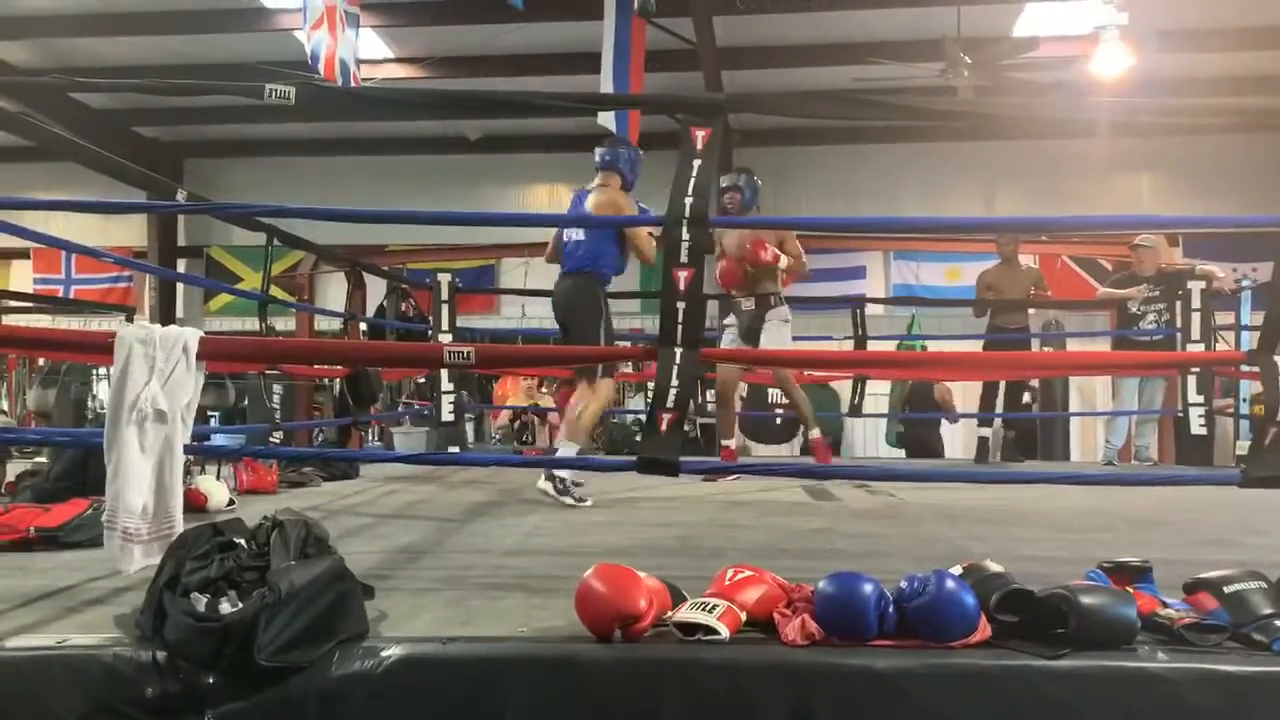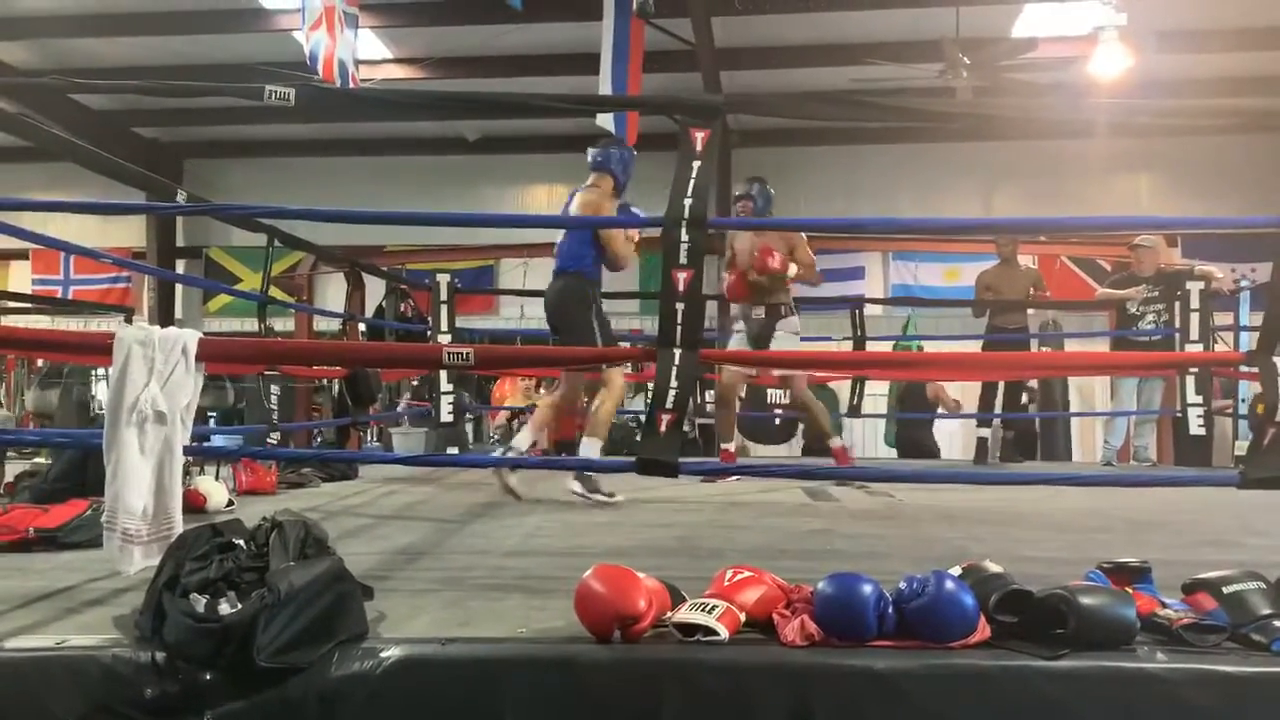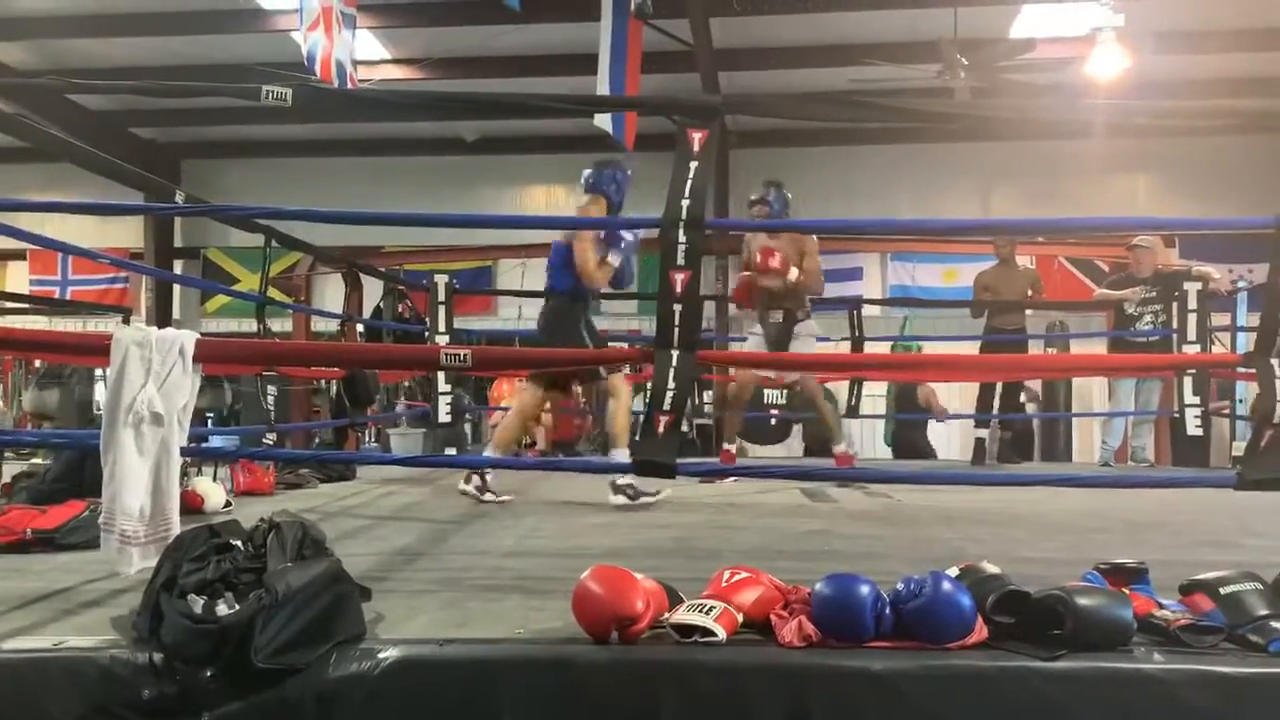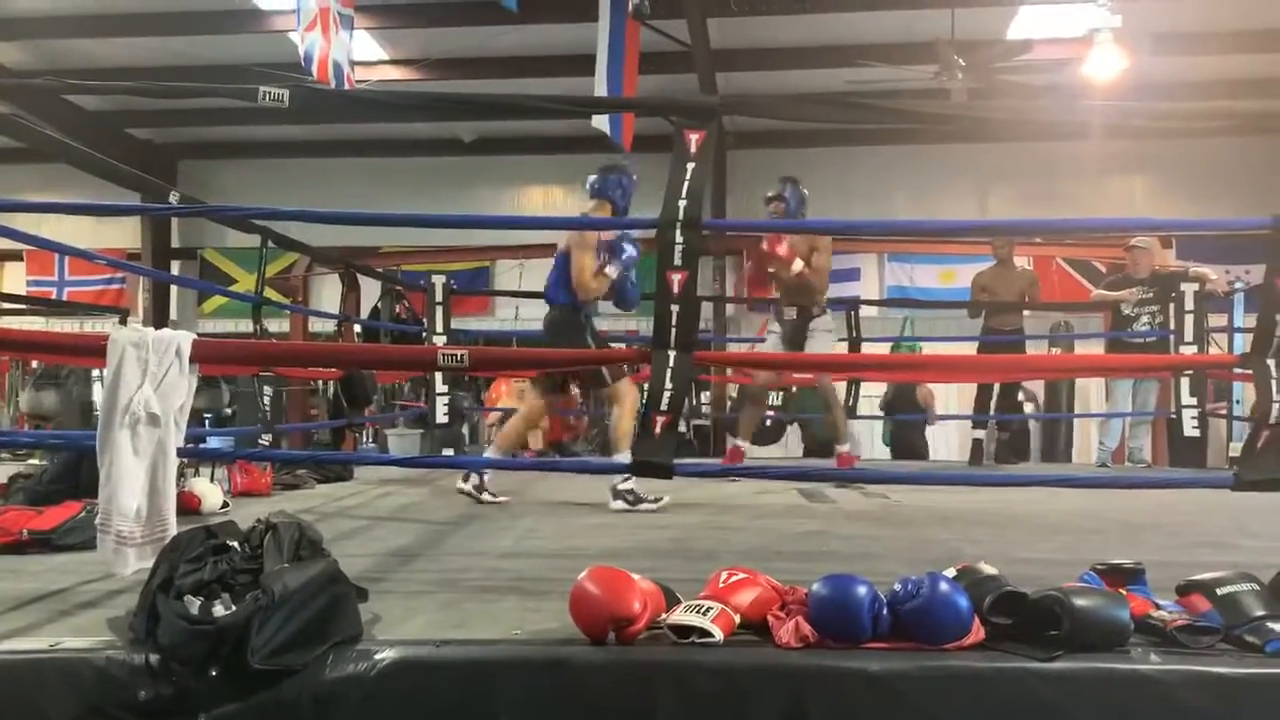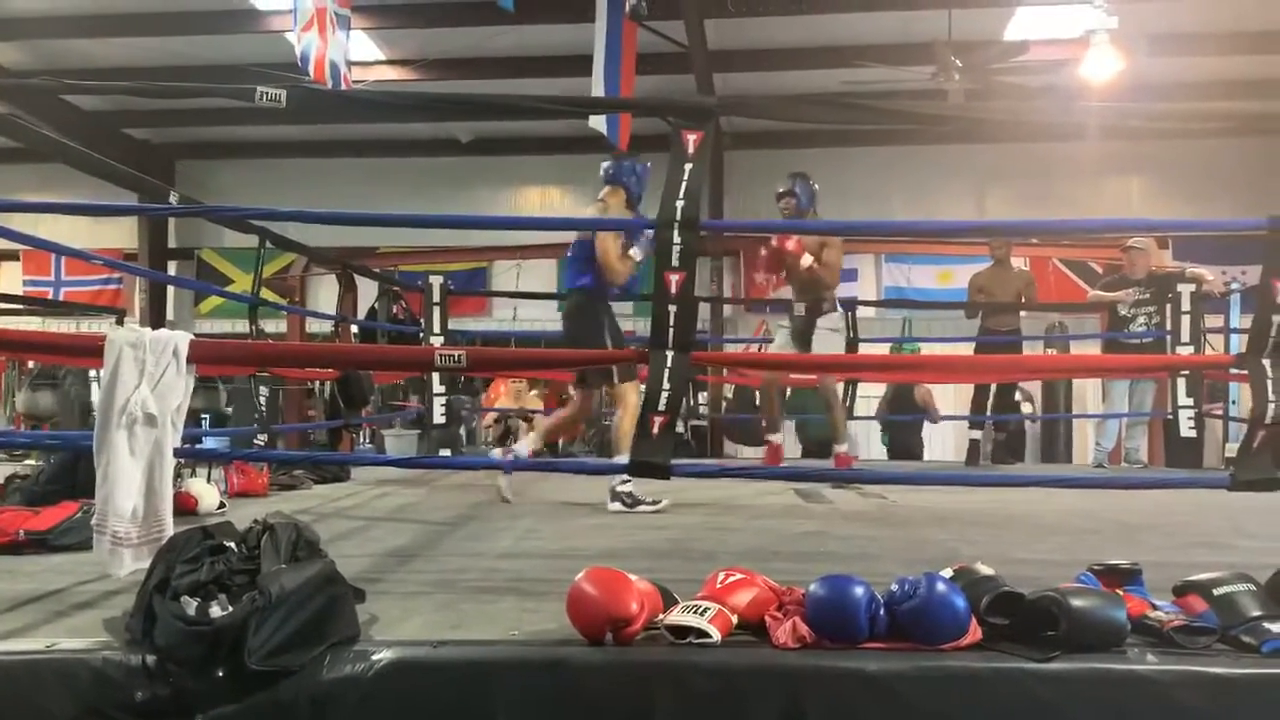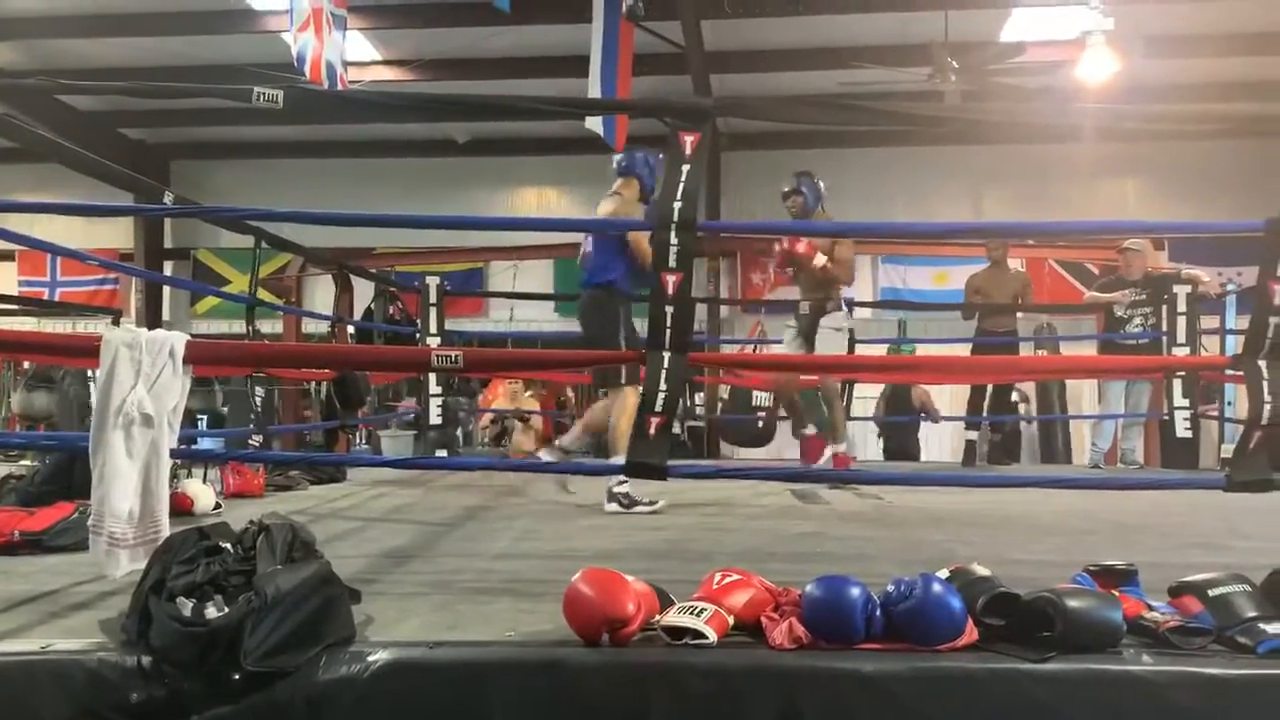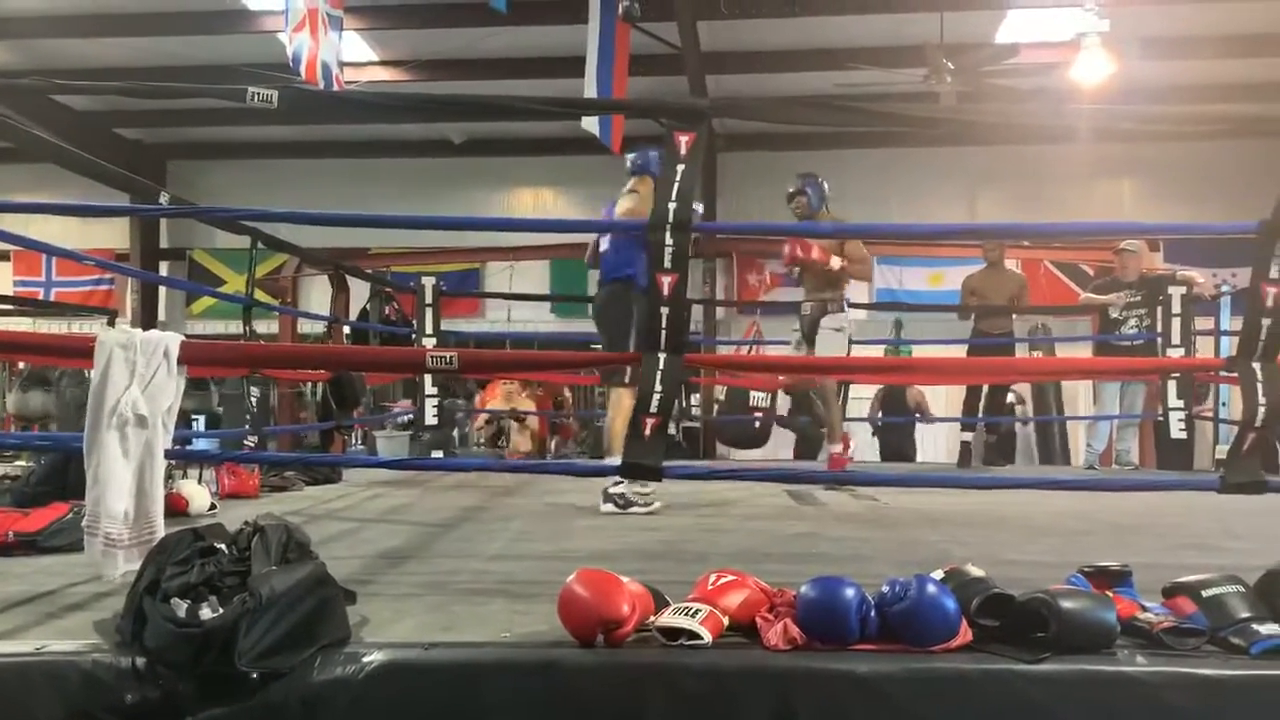
dt=0.1s
person 1, frame 1
left shoulder: (578, 199)
right shoulder: (618, 200)
left elbow: (551, 255)
right elbow: (645, 251)
right wrist: (645, 230)
left hip: (569, 292)
right hip: (588, 295)
left knee: (590, 382)
right knee: (601, 389)
left ankle: (561, 457)
right ankle: (558, 472)
person 1, frame 2
left shoulder: (579, 198)
right shoulder: (600, 201)
right elbow: (621, 261)
left wrist: (600, 246)
right wrist: (630, 232)
left hip: (564, 292)
right hip: (578, 295)
left knee: (570, 388)
right knee: (614, 381)
left ankle: (513, 453)
right ankle: (584, 470)
person 1, frame 3
left shoulder: (592, 224)
right shoulder: (585, 223)
right elbow: (591, 279)
left wrist: (616, 264)
right wrist: (618, 255)
left hip: (561, 315)
right hip: (567, 315)
left knee: (529, 401)
right knee: (620, 388)
left ankle: (478, 475)
right ankle: (622, 482)
person 1, frame 4
left shoulder: (602, 233)
right shoulder: (587, 231)
right elbow: (584, 290)
left wrist: (620, 286)
right wrist: (615, 267)
left hip: (566, 323)
right hip: (572, 324)
left knee: (537, 407)
right knee: (627, 395)
left ankle: (476, 474)
right ankle: (623, 487)
person 1, frame 5
left shoulder: (593, 214)
right shoulder: (605, 217)
right elbow: (614, 275)
left wrist: (629, 247)
right wrist: (638, 249)
left hip: (583, 309)
right hip: (591, 310)
left knee: (582, 404)
right knee: (628, 394)
left ankle: (512, 456)
right ankle: (621, 489)
person 1, frame 6
left shoulder: (609, 206)
right shoulder: (627, 207)
left elbow: (586, 259)
right elbow: (650, 260)
left hip: (597, 301)
right hip: (608, 304)
left knee: (618, 395)
right knee: (628, 394)
left ankle: (558, 450)
right ankle: (619, 488)
person 1, frame 7
left shoulder: (618, 204)
right shoulder: (644, 204)
left elbow: (590, 258)
left hip: (610, 297)
right hip: (625, 300)
left knee: (632, 386)
right knee: (625, 392)
left ankle: (626, 473)
right ankle: (615, 490)
person 2, frame 1
left shoulder: (777, 228)
right shoulder: (722, 231)
left elbow: (802, 268)
right elbow: (720, 269)
left wrist: (776, 258)
right wrist: (724, 272)
left hip: (771, 310)
right hip: (737, 312)
left knee: (786, 379)
right knee: (724, 385)
left ankle: (817, 443)
right ankle: (728, 456)
person 2, frame 2
left shoulder: (788, 236)
right shoulder: (735, 237)
left elbow: (815, 277)
left wrist: (786, 268)
right wrist: (732, 283)
left hip: (781, 319)
right hip: (747, 320)
left knee: (798, 390)
right knee: (725, 388)
left ankle: (840, 452)
right ankle: (727, 458)
person 2, frame 3
left shoulder: (803, 240)
right shoulder: (752, 241)
left elbow: (817, 286)
left wrist: (786, 270)
right wrist: (745, 285)
left hip: (798, 324)
right hip: (765, 324)
left knee: (811, 392)
right knee: (738, 390)
left ankle: (843, 458)
right ankle: (727, 459)
person 2, frame 4
left shoulder: (817, 238)
right shoulder: (769, 237)
left elbow: (821, 286)
left wrist: (791, 259)
left hip: (813, 321)
right hip: (782, 320)
left knee: (825, 388)
right knee: (756, 386)
left ankle: (845, 458)
right ankle: (735, 455)
person 2, frame 5
left shoulder: (827, 232)
right shoulder: (785, 233)
left elbow: (831, 279)
left wrist: (801, 256)
right wrist: (773, 262)
left hip: (823, 314)
right hip: (795, 315)
left knee: (826, 385)
right knee: (769, 381)
left ankle: (843, 458)
right ankle: (774, 447)
person 2, frame 6
right shoulder: (795, 233)
left elbow: (847, 276)
left wrist: (814, 256)
right wrist: (786, 260)
left hip: (828, 313)
right hip: (801, 314)
left knee: (828, 385)
right knee: (785, 383)
left ankle: (841, 457)
right ankle: (812, 439)
person 2, frame 7
right shoulder: (800, 234)
left elbow: (866, 270)
left wrist: (828, 260)
right wrist: (792, 263)
left hip: (831, 312)
right hip: (807, 312)
left knee: (825, 385)
left ankle: (838, 458)
right ankle: (836, 440)
person 3, frame 1
left shoulder: (1170, 276)
right shoulder: (1123, 279)
left elbow: (1203, 269)
right elbow: (1100, 294)
left wrist: (1219, 276)
right wrist: (1126, 293)
left hip: (1159, 354)
right hip: (1128, 353)
left knee: (1151, 409)
right knee: (1123, 406)
left ankle: (1143, 451)
right ankle: (1110, 452)
person 3, frame 2
left shoulder: (1169, 276)
right shoulder: (1122, 280)
left elbow: (1202, 270)
right elbow: (1099, 295)
left wrist: (1218, 277)
right wrist: (1125, 294)
right hip: (1127, 354)
left knee: (1150, 410)
right knee: (1121, 406)
left ankle: (1142, 452)
right ankle: (1109, 453)
person 3, frame 3
left shoulder: (1167, 277)
right shoulder: (1120, 280)
left elbow: (1199, 270)
right elbow: (1097, 295)
left wrist: (1216, 278)
right wrist: (1122, 295)
left hip: (1156, 355)
right hip: (1125, 354)
left knee: (1148, 410)
right knee: (1119, 407)
left ankle: (1139, 452)
right ankle: (1106, 453)
person 3, frame 4
left shoulder: (1164, 278)
right shoulder: (1117, 281)
left elbow: (1196, 271)
right elbow: (1094, 296)
left wrist: (1213, 279)
right wrist: (1119, 296)
left hip: (1153, 356)
right hip: (1122, 355)
left knee: (1145, 411)
right knee: (1116, 408)
left ankle: (1137, 453)
right ankle: (1104, 454)
person 3, frame 5
left shoulder: (1160, 279)
right shoulder: (1114, 282)
left elbow: (1193, 272)
right elbow: (1091, 297)
left wrist: (1209, 279)
right wrist: (1115, 297)
left hip: (1150, 357)
right hip: (1119, 356)
left knee: (1142, 411)
right knee: (1113, 408)
left ankle: (1133, 453)
right ankle: (1100, 454)
person 3, frame 6
left shoulder: (1156, 280)
right shoulder: (1110, 283)
left elbow: (1189, 273)
right elbow: (1087, 298)
left wrist: (1205, 280)
right wrist: (1111, 298)
left hip: (1146, 357)
right hip: (1115, 357)
left knee: (1138, 412)
right knee: (1109, 409)
left ankle: (1129, 454)
right ankle: (1096, 455)
person 3, frame 7
left shoulder: (1152, 281)
right shoulder: (1105, 285)
left elbow: (1184, 275)
right elbow: (1083, 299)
left wrist: (1200, 282)
right wrist: (1106, 299)
left hip: (1141, 359)
right hip: (1110, 358)
left knee: (1133, 413)
right knee: (1104, 410)
left ankle: (1124, 455)
right ankle: (1091, 456)
person 4, frame 1
left shoulder: (1033, 274)
right shoulder: (987, 276)
left elbow: (1048, 299)
right elbow: (977, 312)
left wrist: (1039, 297)
right wrist: (986, 302)
left hip: (1021, 334)
right hip: (996, 334)
left knee: (1016, 389)
right knee: (990, 387)
left ankle: (1009, 444)
right ankle: (983, 444)
person 4, frame 2
left shoulder: (1032, 274)
right shoulder: (986, 276)
left elbow: (1047, 300)
right elbow: (976, 312)
left wrist: (1038, 298)
right wrist: (985, 303)
left hip: (1020, 335)
right hip: (995, 334)
left knee: (1015, 390)
right knee: (989, 388)
left ankle: (1007, 445)
right ankle: (982, 444)
person 4, frame 3
left shoulder: (1030, 275)
right shoulder: (984, 277)
right elbow: (974, 313)
left wrist: (1034, 299)
right wrist: (982, 303)
left hip: (1018, 336)
right hip: (993, 335)
left knee: (1013, 391)
right knee: (987, 389)
left ankle: (1005, 445)
right ankle: (980, 444)
person 4, frame 4
left shoulder: (1028, 276)
right shoulder: (982, 277)
left elbow: (1038, 304)
right elbow: (972, 313)
left wrist: (1031, 300)
right wrist: (980, 303)
left hip: (1016, 336)
right hip: (991, 335)
left knee: (1010, 392)
right knee: (985, 389)
left ankle: (1002, 446)
right ankle: (977, 445)
person 4, frame 5
left shoulder: (1025, 276)
right shoulder: (979, 278)
left elbow: (1034, 305)
right elbow: (969, 314)
left wrist: (1026, 301)
right wrist: (976, 304)
left hip: (1013, 337)
right hip: (987, 336)
left knee: (1007, 393)
right knee: (982, 390)
left ankle: (999, 447)
right ankle: (974, 446)
person 4, frame 6
left shoulder: (1021, 278)
right shoulder: (975, 279)
right elbow: (966, 315)
left wrist: (1021, 303)
right wrist: (973, 305)
left hip: (1009, 338)
right hip: (984, 337)
left knee: (1003, 393)
right knee: (978, 391)
left ankle: (995, 447)
right ankle: (970, 446)
person 4, frame 7
left shoulder: (1018, 279)
right shoulder: (972, 280)
left elbow: (1024, 309)
right elbow: (961, 315)
left wrist: (1016, 306)
right wrist: (970, 307)
left hip: (1006, 340)
right hip: (980, 338)
left knee: (999, 395)
right knee: (973, 392)
left ankle: (990, 449)
right ankle: (966, 448)
